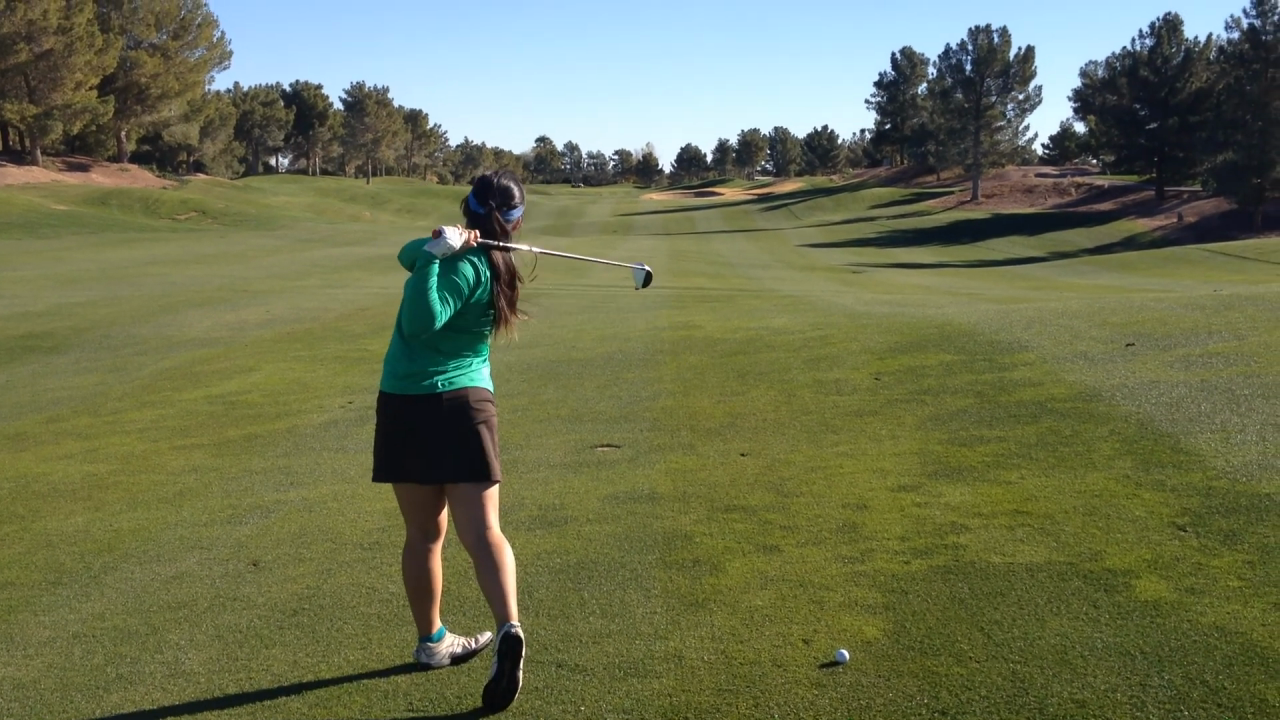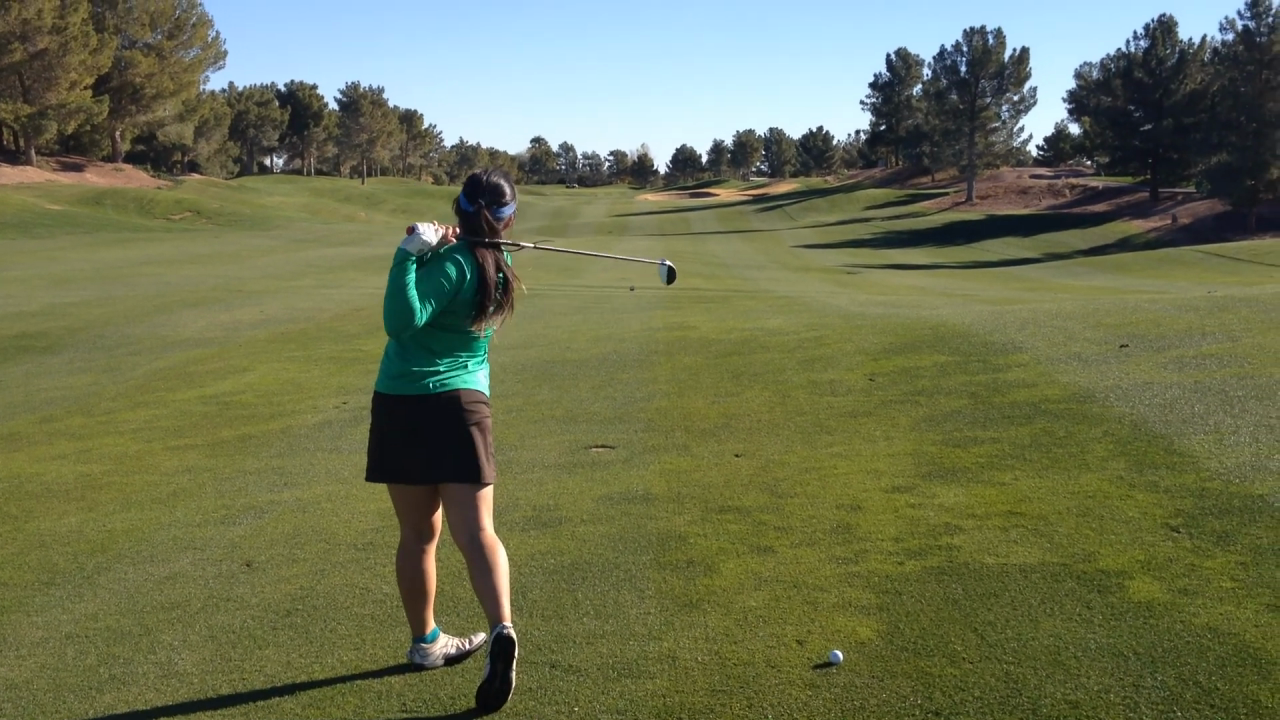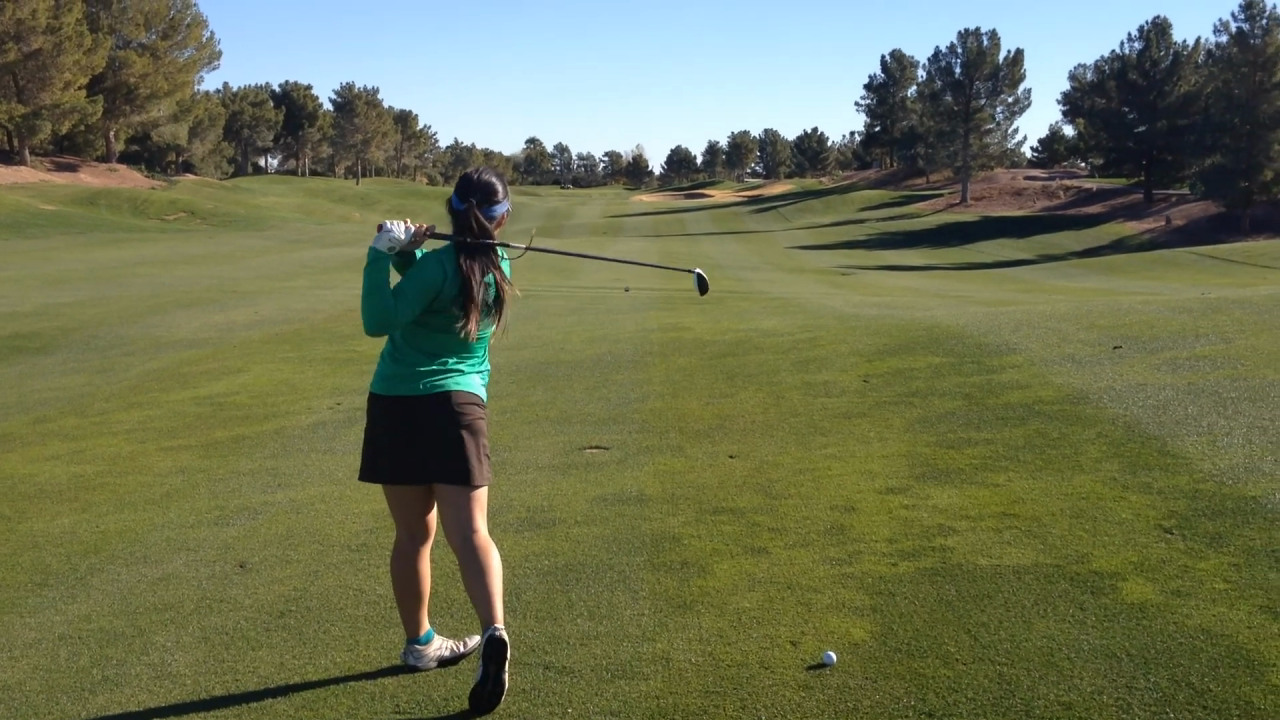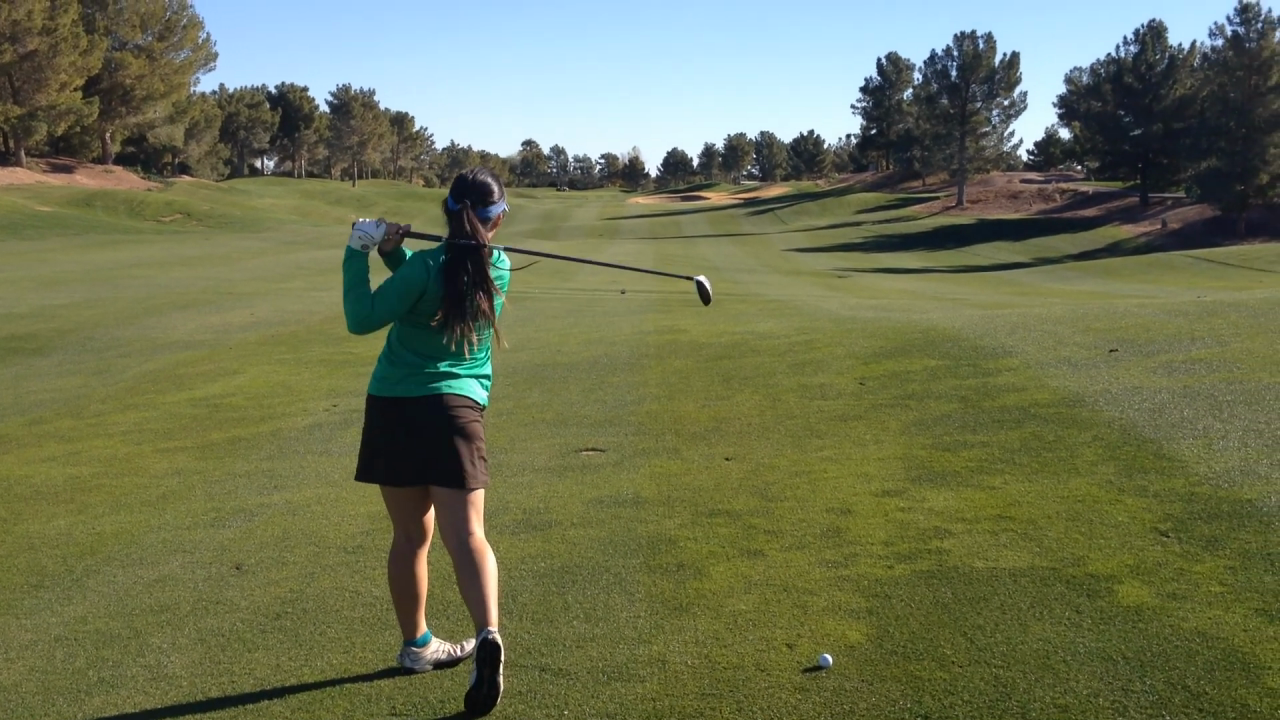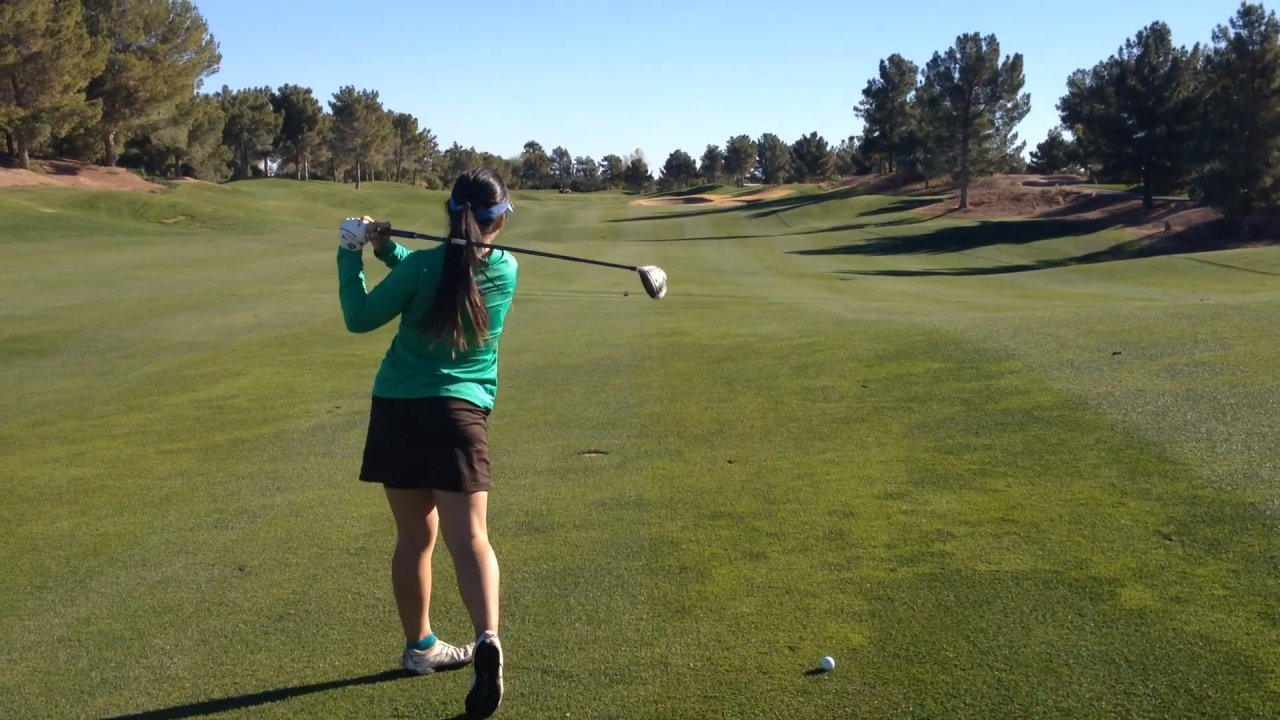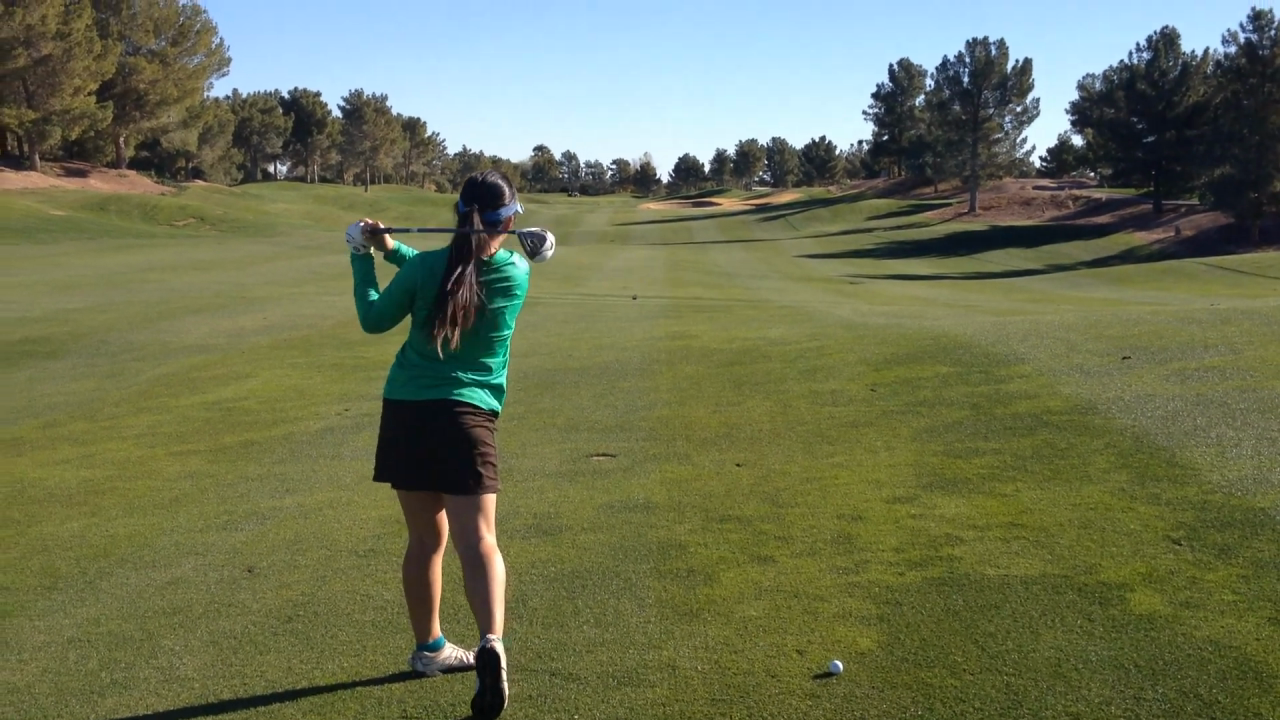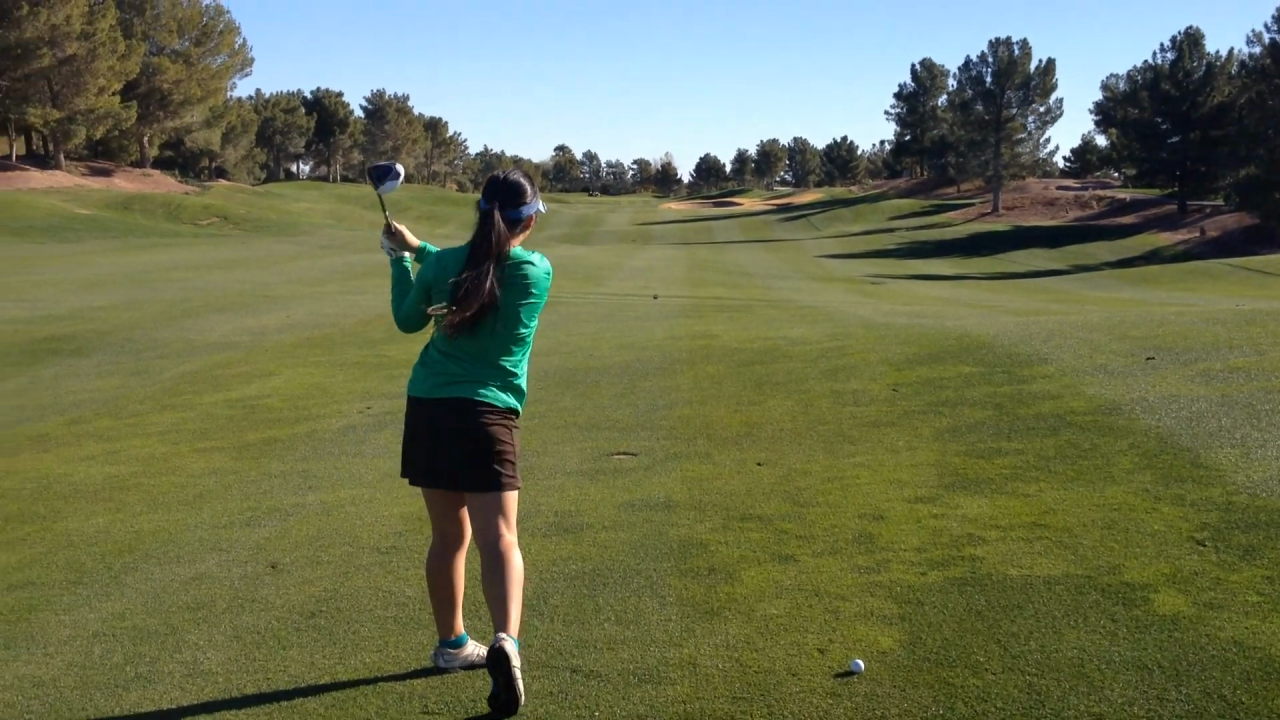
dt=0.1s
person 1, frame 1
left shoulder: (465, 268)
right shoulder: (499, 263)
left elbow: (418, 324)
left wrist: (435, 251)
left hip: (405, 404)
right hip: (466, 404)
left knee: (424, 531)
right knee: (482, 531)
left ankle: (431, 639)
right ankle: (509, 629)
person 1, frame 2
left shoulder: (449, 265)
right shoulder: (492, 263)
left elbow: (400, 324)
left wrist: (417, 249)
right wrist: (421, 246)
left hip: (401, 404)
right hip: (461, 405)
left knee: (418, 532)
right knee: (476, 532)
left ankle: (425, 641)
right ankle: (502, 630)
person 1, frame 3
left shoulder: (436, 267)
right shoulder: (496, 265)
left elbow: (378, 322)
left wrist: (382, 250)
right wrist: (409, 249)
left hip: (395, 405)
right hip: (456, 407)
left knee: (412, 533)
right knee: (469, 533)
left ankle: (419, 642)
right ankle: (493, 633)
person 1, frame 4
left shoulder: (425, 268)
right shoulder: (497, 266)
left elbow: (362, 320)
left wrist: (359, 250)
right wrist: (393, 247)
left hip: (393, 407)
right hip: (456, 409)
left knee: (410, 535)
right knee: (466, 536)
left ankle: (416, 644)
right ankle: (487, 636)
person 1, frame 5
left shoulder: (420, 267)
right shoulder: (506, 269)
left elbow: (359, 319)
left wrist: (348, 254)
right wrist: (389, 248)
left hip: (395, 408)
right hip: (458, 413)
left knee: (415, 536)
right knee: (470, 538)
left ankle: (420, 645)
right ankle: (487, 640)
person 1, frame 6
left shoulder: (425, 268)
right shoulder: (517, 271)
left elbow: (374, 319)
left wrist: (362, 256)
right wrist: (392, 248)
left hip: (406, 410)
right hip: (467, 416)
left knee: (426, 538)
right knee: (478, 541)
left ankle: (428, 647)
right ankle: (492, 642)
person 1, frame 7
left shoulder: (442, 266)
right shoulder: (539, 272)
left elbow: (405, 321)
left wrist: (399, 261)
right wrist: (418, 249)
left hip: (427, 408)
right hip: (485, 414)
left knee: (449, 535)
right knee: (499, 538)
left ankle: (452, 643)
right ankle: (505, 644)
